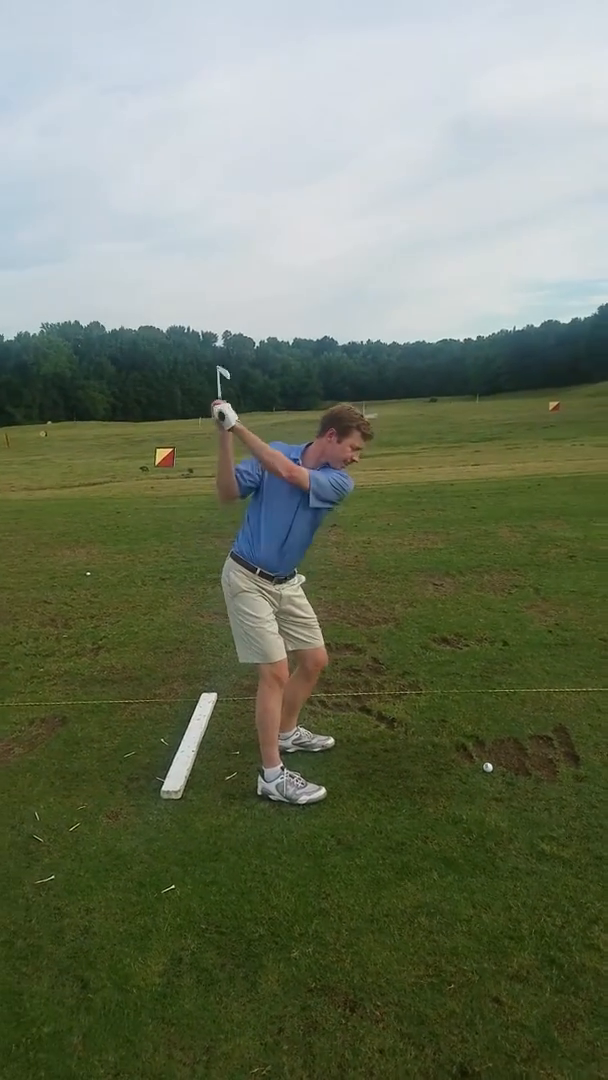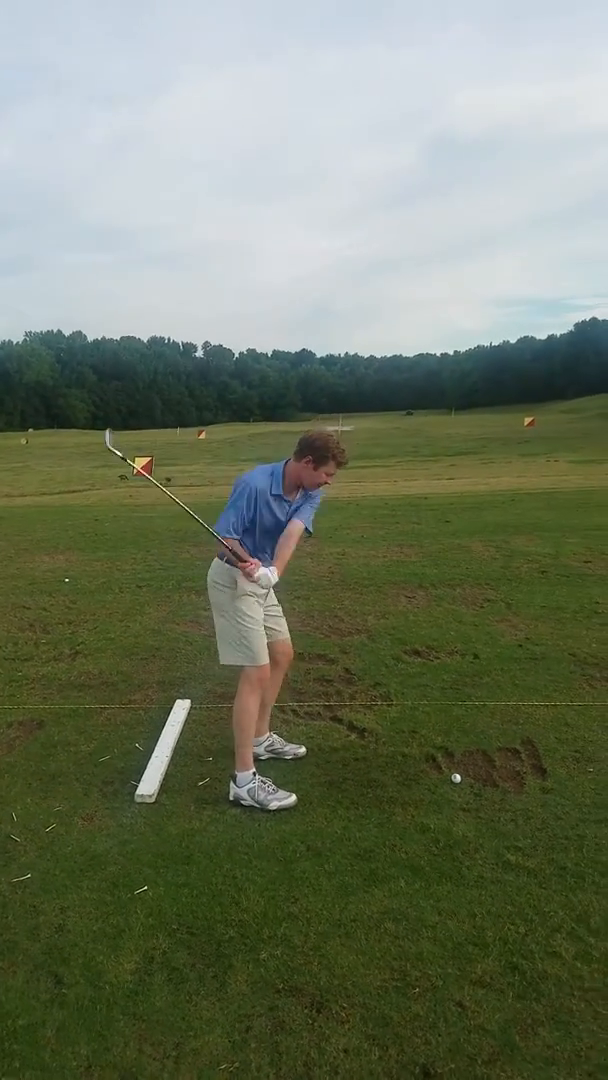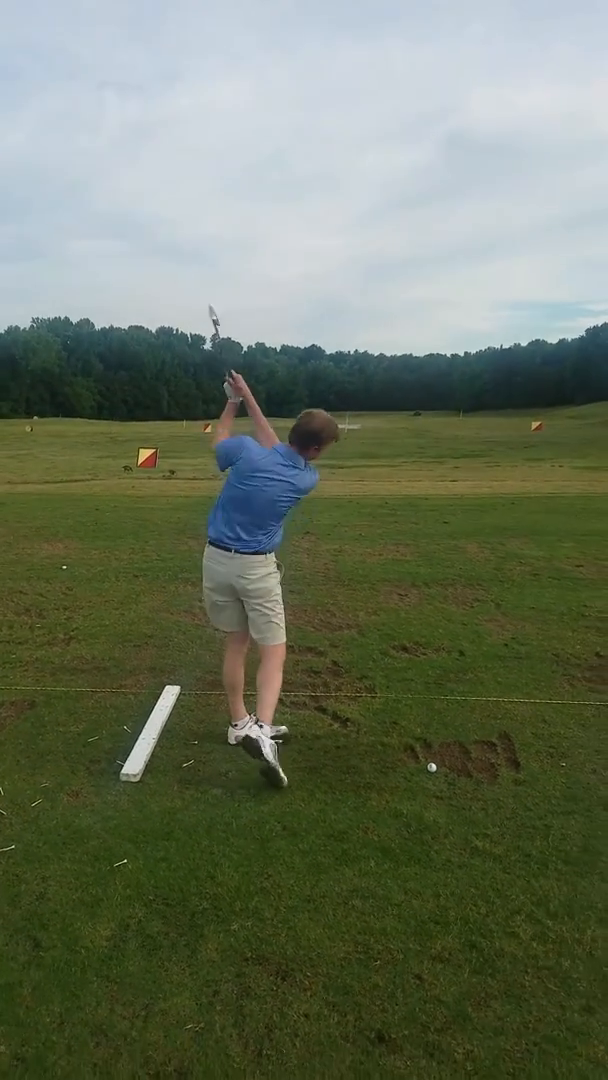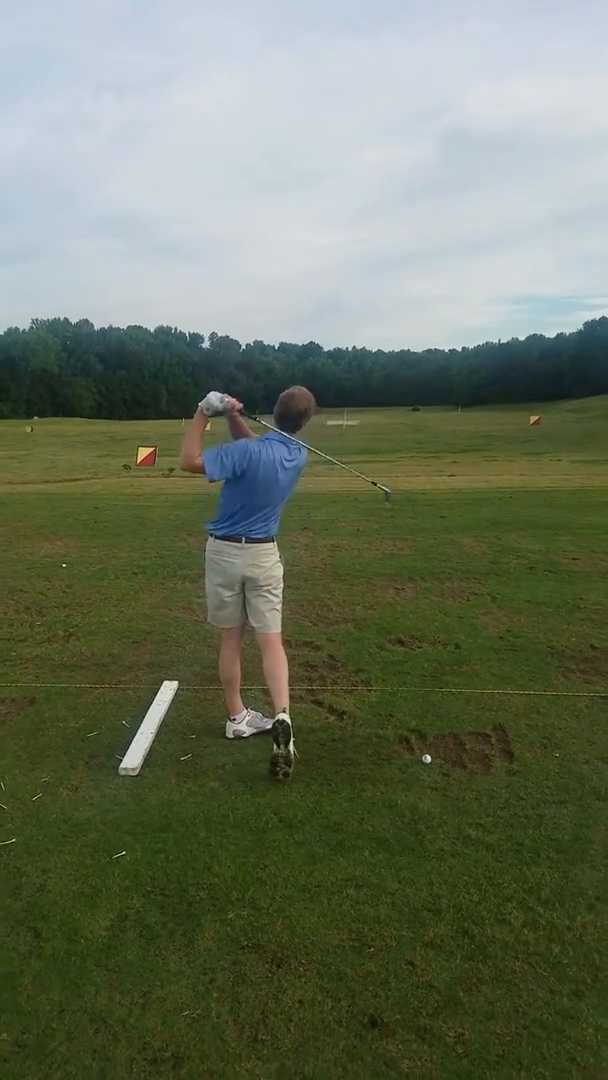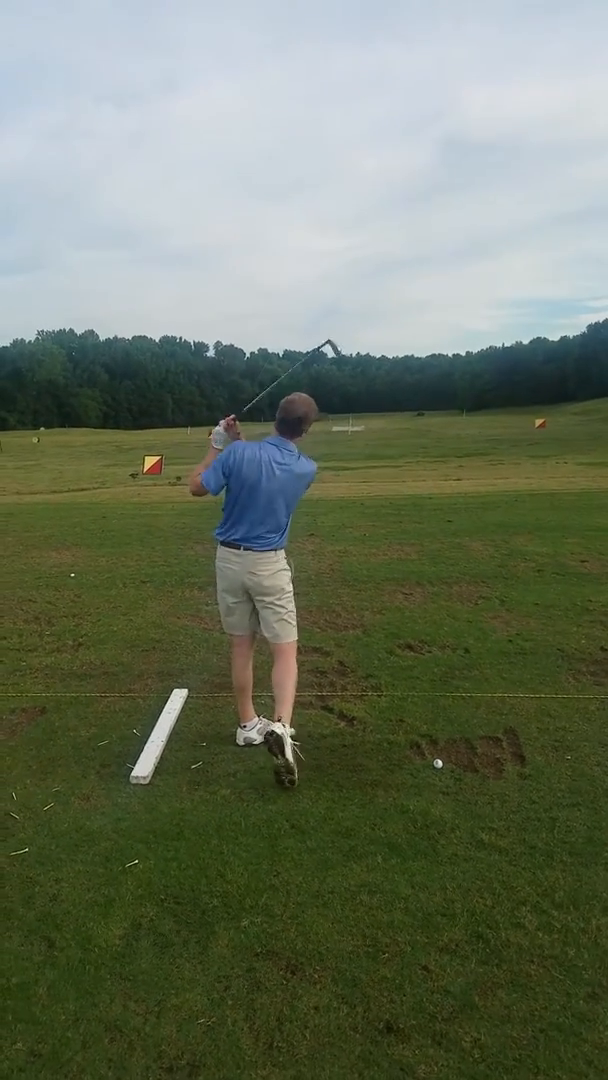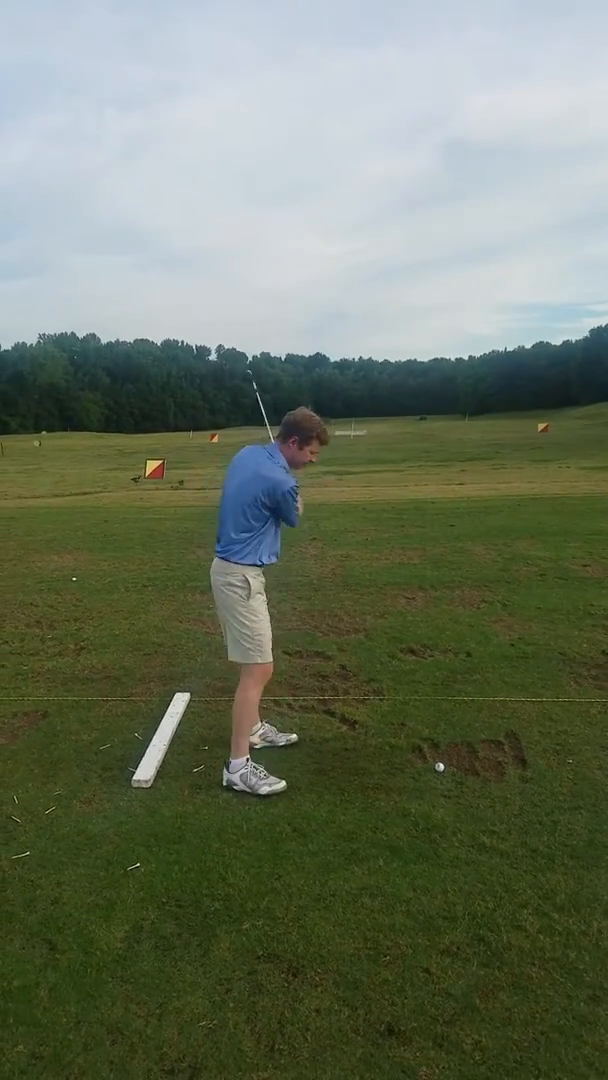
dt=0.4s
person 1, frame 1
left shoulder: (340, 483)
right shoulder: (276, 452)
left elbow: (287, 472)
right elbow: (227, 493)
left wrist: (238, 428)
right wrist: (225, 436)
left hip: (285, 583)
right hip: (245, 578)
left knee: (315, 661)
right knee: (276, 672)
left ankle: (286, 732)
right ankle: (271, 775)
person 1, frame 2
left shoulder: (311, 493)
right shoulder: (254, 484)
left elbow: (292, 536)
right elbow: (226, 537)
left wrist: (271, 570)
right wrist: (249, 563)
left hip: (259, 580)
right hip: (234, 579)
left knee: (282, 656)
right knee: (256, 673)
left ankle: (259, 738)
right ankle: (244, 779)
person 1, frame 3
left shoulder: (246, 451)
right shoulder: (307, 480)
left elbow: (219, 443)
left wrist: (235, 399)
right wrist: (248, 397)
left hip: (216, 558)
right hip: (257, 567)
left knee: (235, 643)
right knee: (273, 652)
left ankle: (241, 723)
right ankle: (261, 729)
person 1, frame 4
left shoulder: (250, 453)
right shoulder: (299, 456)
left elbow: (189, 462)
left wrist: (203, 413)
right wrist: (233, 416)
left hip: (224, 552)
right hip: (263, 555)
left knee: (230, 639)
right knee: (271, 640)
left ankle: (237, 717)
right ankle: (282, 716)
person 1, frame 5
left shoulder: (236, 454)
right shoulder: (306, 470)
left elbow: (196, 488)
left wrist: (217, 446)
right wrist: (240, 441)
left hip: (228, 559)
right hip: (269, 565)
left knee: (243, 646)
right knee: (285, 648)
left ankle: (250, 723)
right ankle: (280, 728)
person 1, frame 6
left shoulder: (247, 455)
right shoulder: (280, 481)
right elbow: (293, 520)
left wrist: (286, 510)
right wrist: (298, 510)
left hip: (236, 570)
right hip: (240, 577)
left knee: (255, 659)
right knee: (259, 669)
left ankle: (253, 728)
right ankle: (238, 765)
